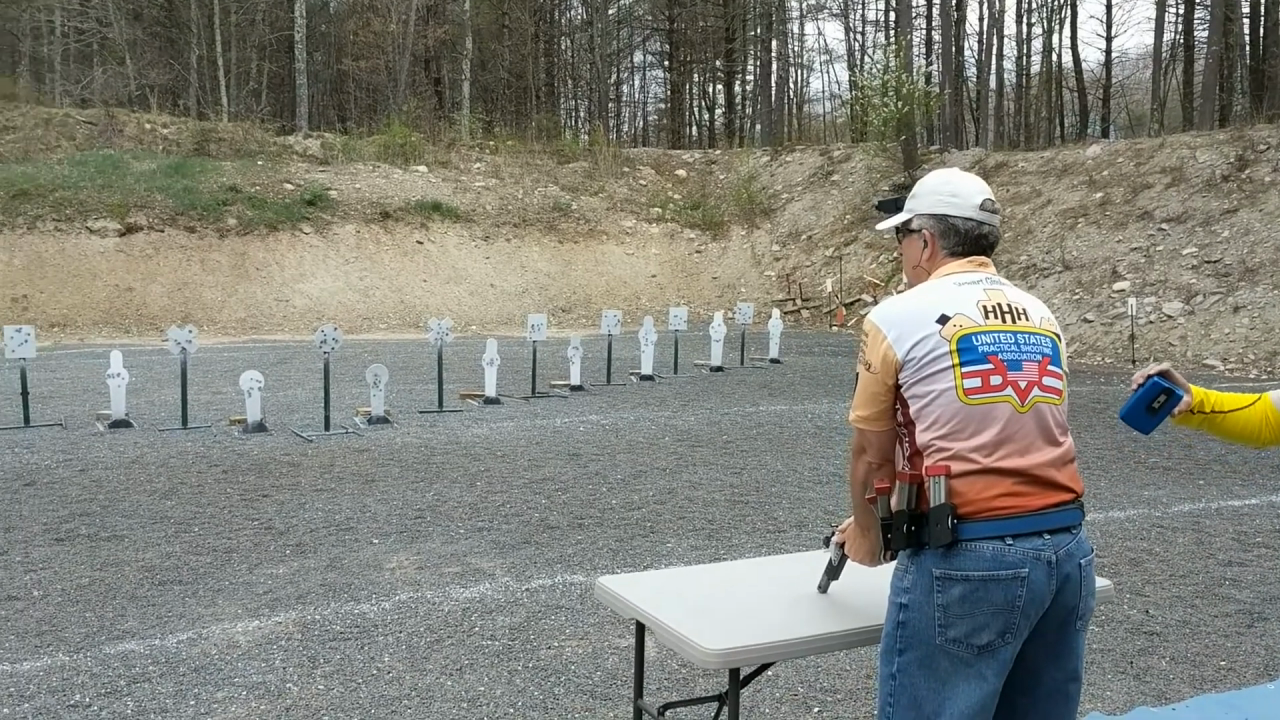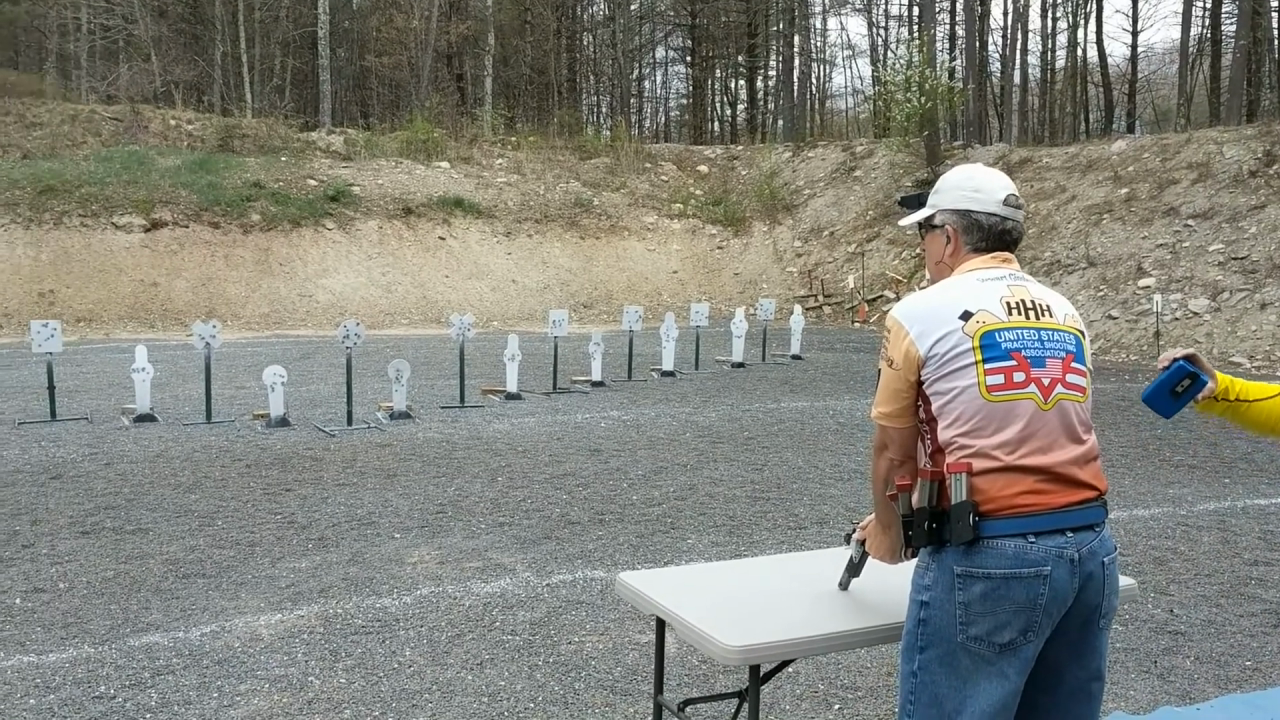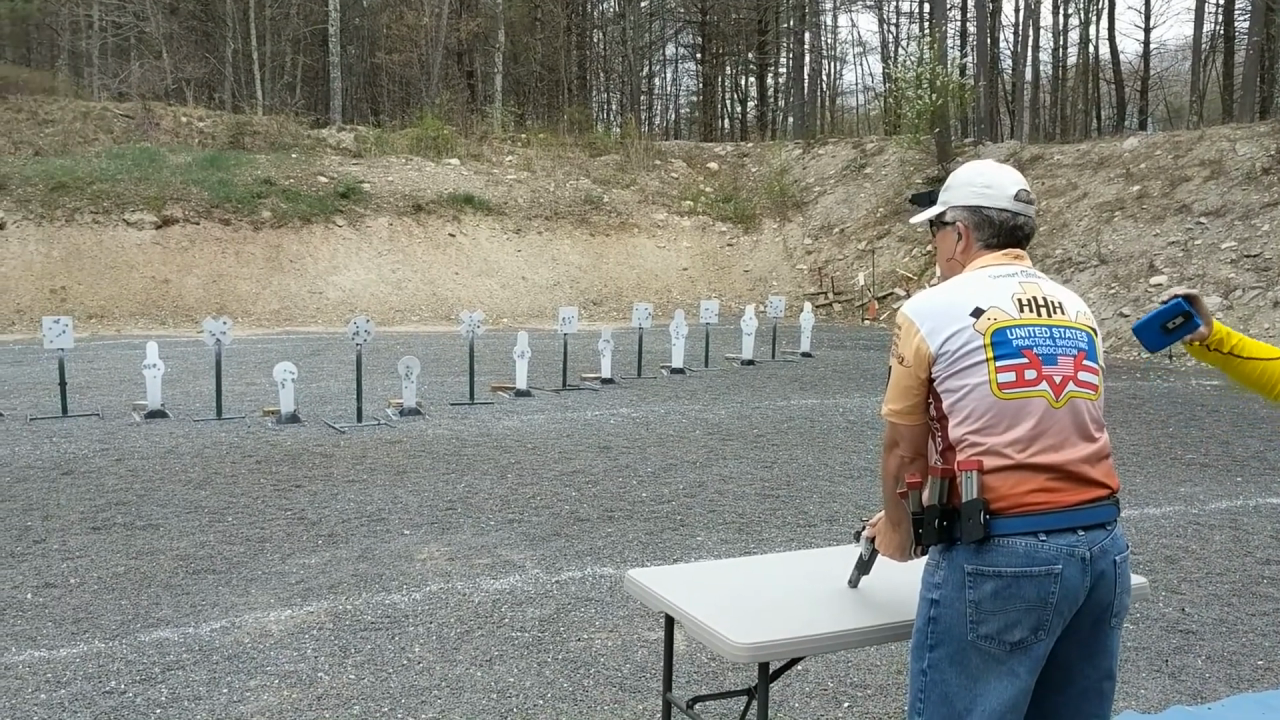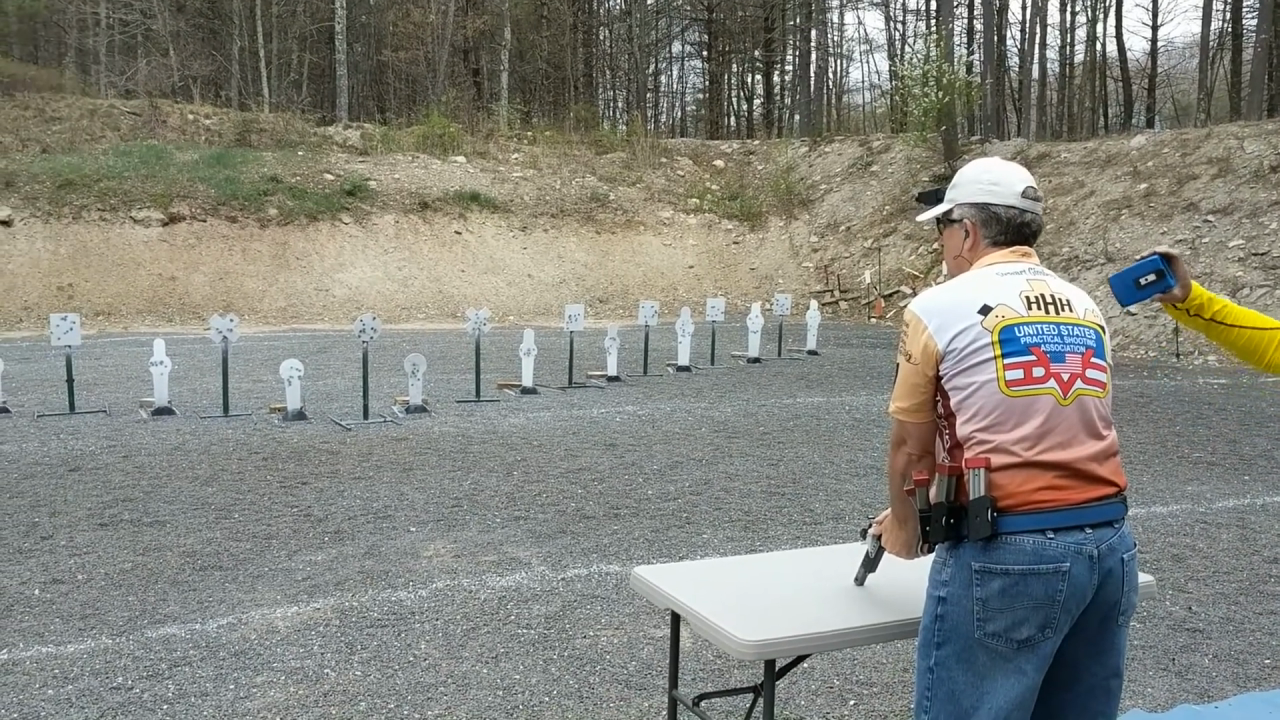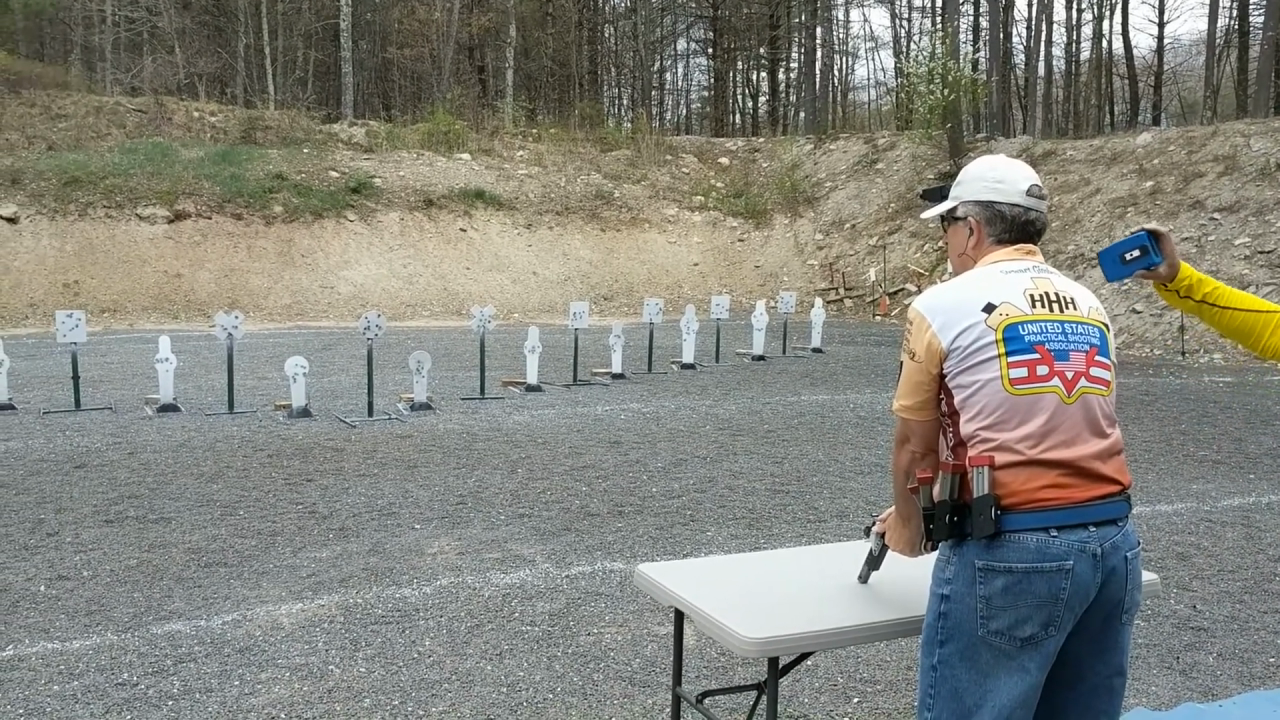
dt=0.4s
person 1, frame 1
left shoulder: (898, 317)
right shoulder: (1042, 316)
left elbow: (872, 456)
left wrist: (867, 533)
left hip: (967, 561)
right hip: (1066, 548)
person 1, frame 2
left shoulder: (920, 313)
right shoulder: (1066, 312)
left elbow: (894, 452)
left wrist: (888, 530)
left hip: (989, 558)
right hip: (1089, 547)
person 1, frame 3
left shoulder: (932, 310)
right shoulder: (1078, 310)
left elbow: (904, 450)
left wrist: (898, 528)
left hip: (998, 556)
right hip: (1101, 544)
person 1, frame 4
left shoulder: (939, 308)
right shoulder: (1086, 307)
left elbow: (912, 448)
left wrist: (904, 525)
left hip: (1006, 554)
right hip: (1108, 544)
person 1, frame 5
left shoulder: (943, 306)
right shoulder: (1090, 305)
left elbow: (915, 446)
left wrist: (907, 523)
left hip: (1009, 551)
right hip: (1112, 541)
